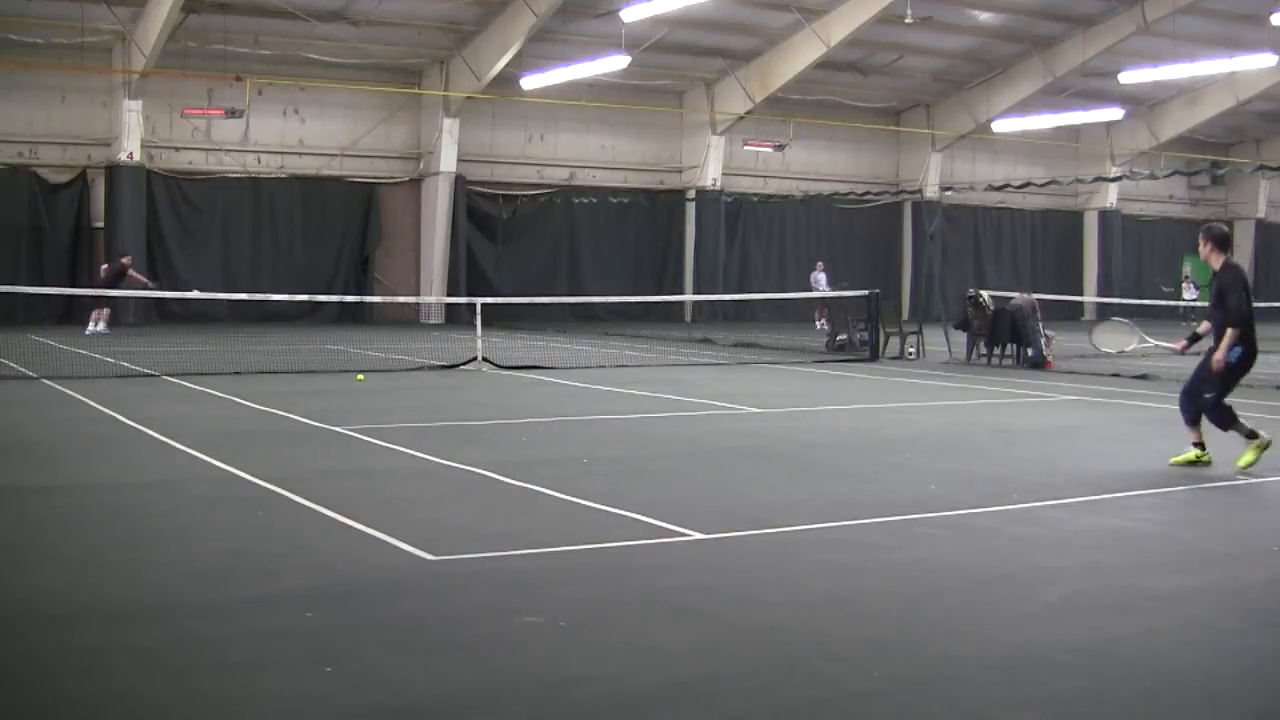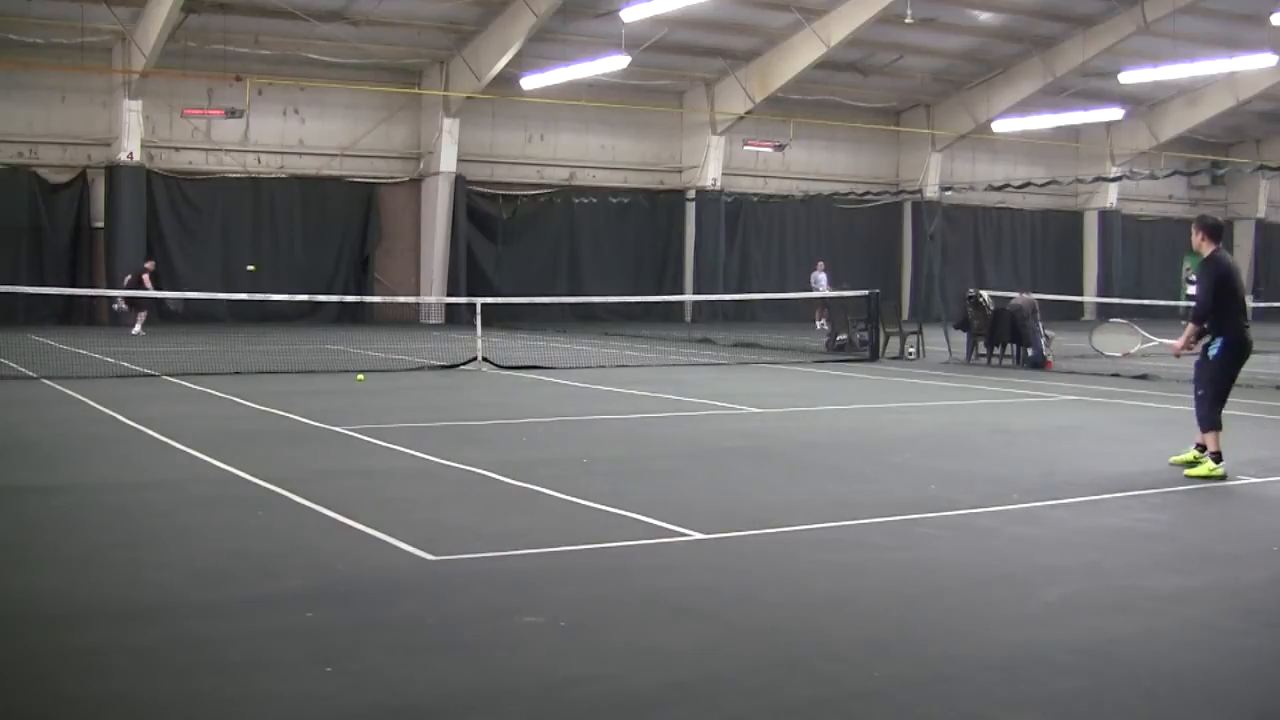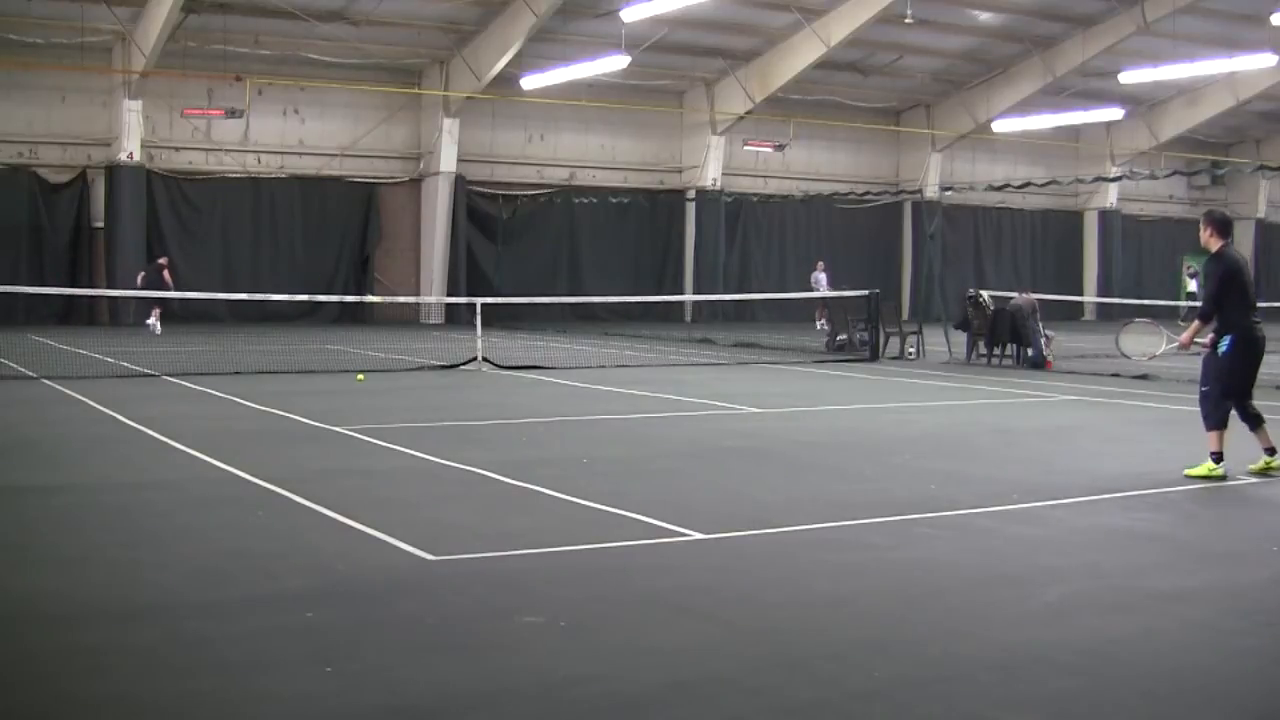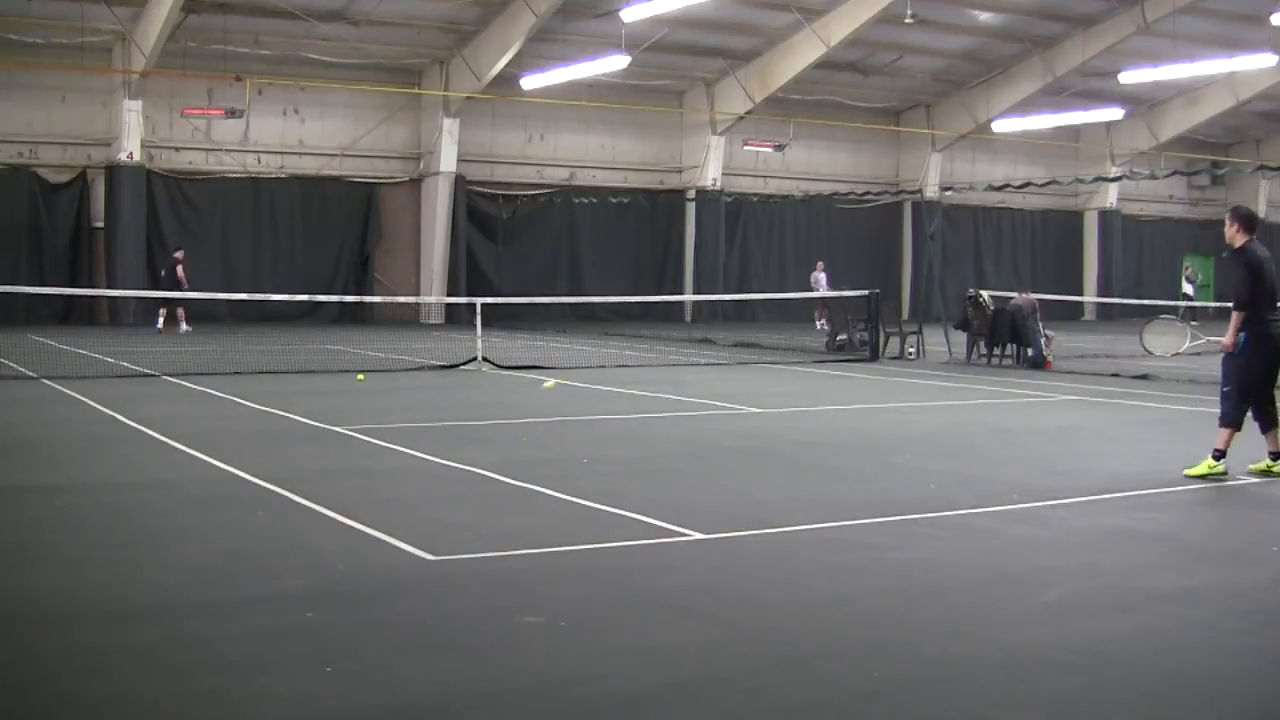
dt=0.3s
person 1, frame 1
left shoulder: (1231, 274)
right shoulder: (1220, 275)
left elbow: (1238, 316)
left wrist: (1222, 350)
right wrist: (1191, 339)
left hip: (1238, 350)
right hip: (1224, 349)
left knee: (1209, 401)
right knee: (1190, 396)
left ankle: (1255, 439)
right ankle: (1199, 450)
person 1, frame 2
left shoulder: (1210, 265)
right shoulder: (1223, 261)
left elbow: (1202, 308)
left wrist: (1185, 338)
right wrist: (1197, 336)
left hip: (1227, 340)
right hip: (1236, 339)
left knee: (1207, 399)
right knee: (1209, 397)
left ankle: (1215, 462)
right ankle: (1200, 450)
person 1, frame 3
left shoulder: (1216, 261)
right shoulder: (1235, 257)
left elbow: (1209, 306)
left wrist: (1190, 334)
right wrist: (1217, 333)
left hip: (1236, 338)
right hip: (1251, 336)
left knee: (1212, 396)
right knee: (1240, 399)
left ankle: (1215, 462)
right ankle: (1270, 456)
person 1, frame 4
left shoulder: (1239, 255)
left elbow: (1242, 299)
left wrist: (1232, 333)
left hip: (1254, 336)
left knee: (1233, 396)
left ankle: (1217, 460)
